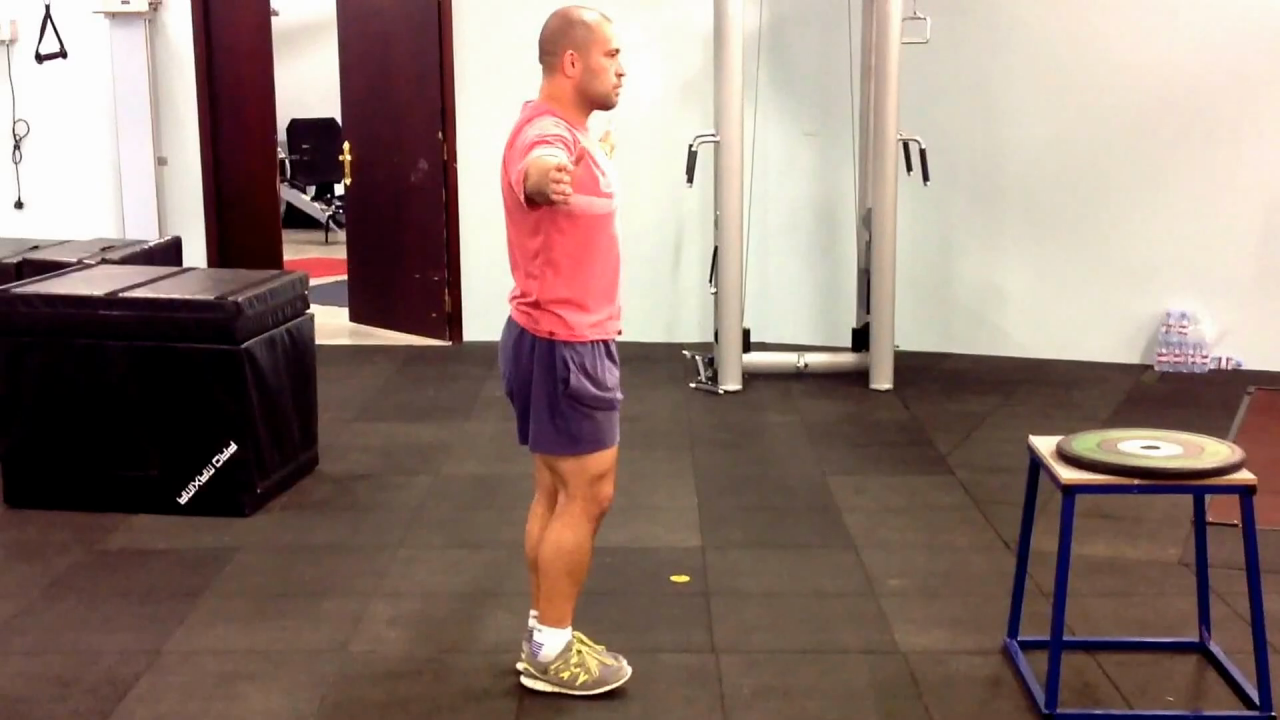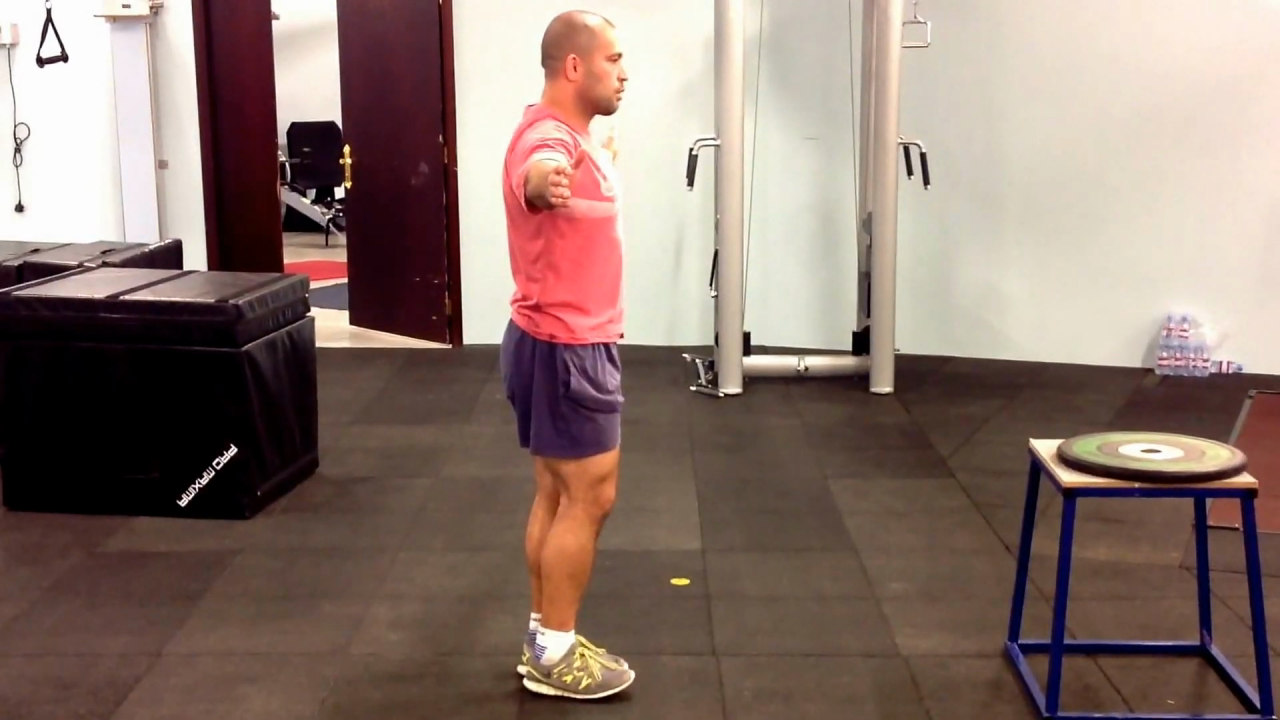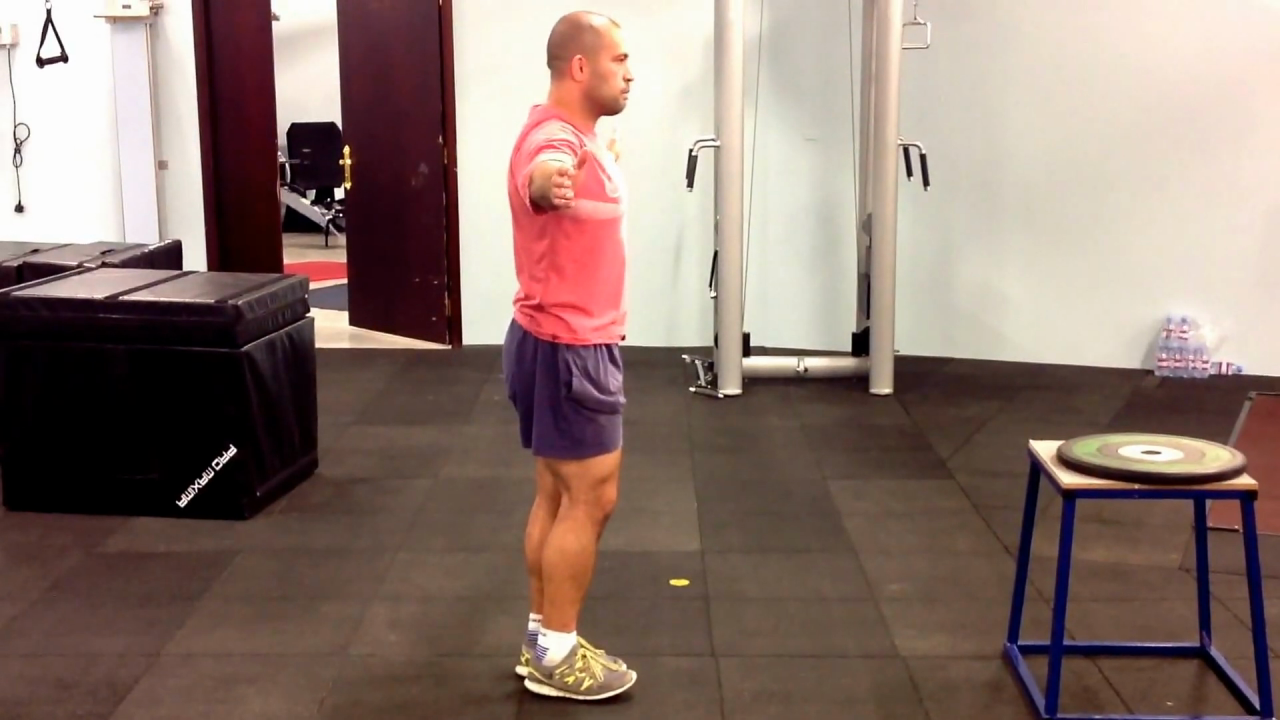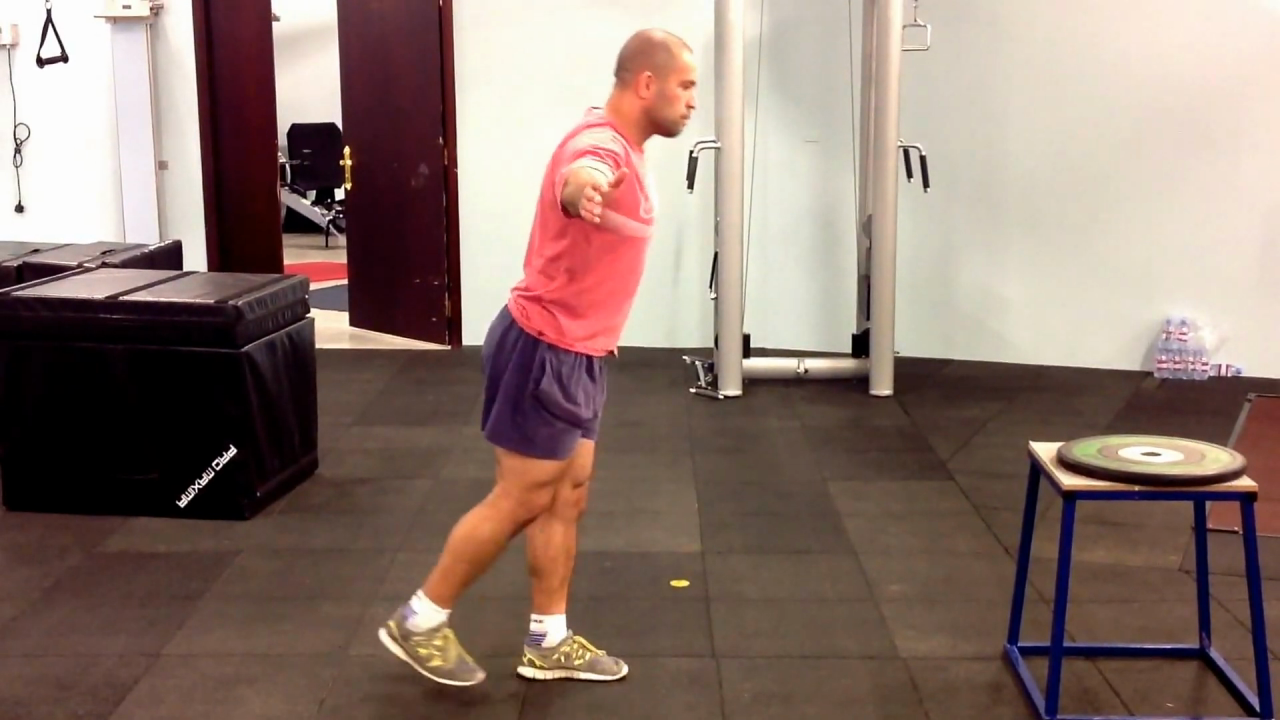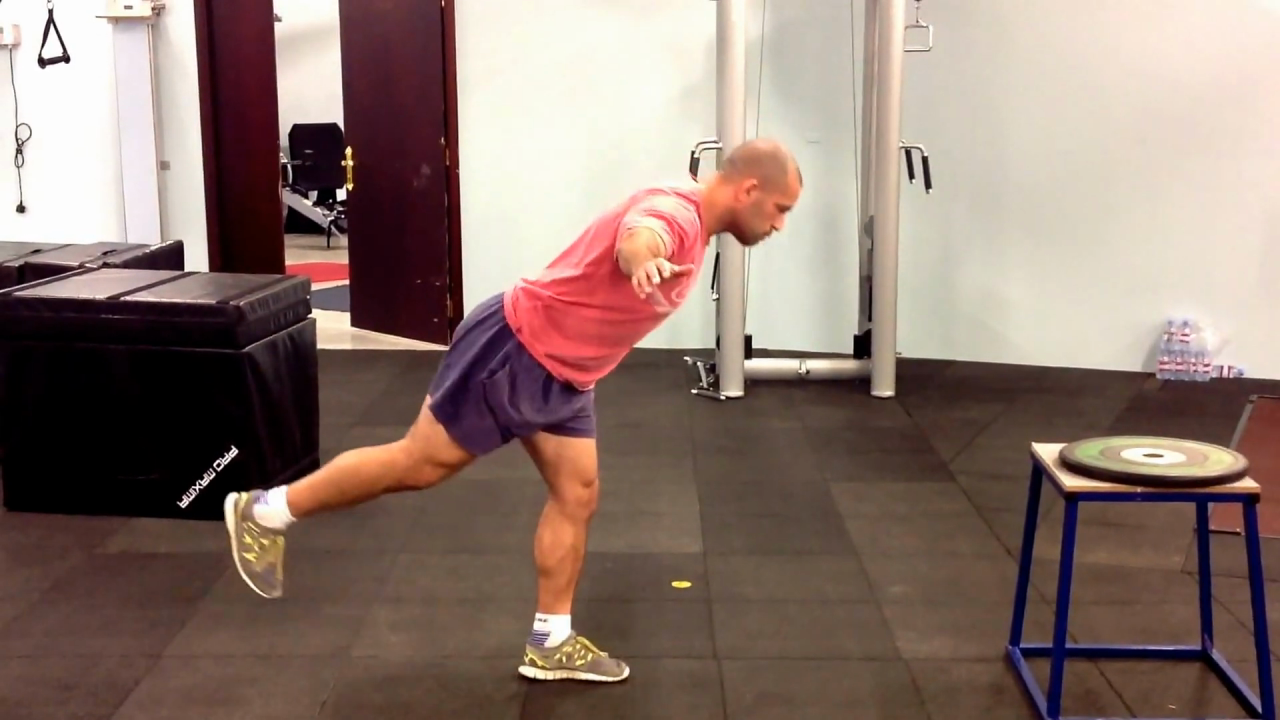
dt=1s
person 1, frame 1
left shoulder: (567, 131)
right shoulder: (546, 134)
right elbow: (534, 169)
left wrist: (592, 158)
right wrist: (545, 178)
left hip: (563, 338)
right hip: (563, 345)
left knee: (556, 492)
right knee: (586, 496)
left ankle: (545, 635)
right ankle: (550, 651)
person 1, frame 2
left shoulder: (569, 136)
right shoulder: (549, 137)
right elbow: (535, 176)
left wrist: (598, 163)
right wrist: (544, 183)
left hip: (566, 342)
right hip: (564, 348)
left knee: (557, 496)
right knee: (588, 498)
left ankle: (545, 638)
right ankle: (554, 654)
person 1, frame 3
left shoulder: (576, 137)
right shoulder: (555, 140)
right elbow: (539, 179)
right wrist: (548, 184)
left hip: (568, 343)
right hip: (566, 349)
left knee: (558, 496)
right knee: (590, 500)
left ankle: (544, 638)
right ankle: (554, 654)
person 1, frame 4
left shoulder: (620, 145)
right shoulder: (600, 147)
right elbow: (580, 180)
right wrist: (583, 191)
left hip: (574, 351)
right hip: (546, 349)
left knee: (566, 498)
right knee: (522, 501)
left ankle: (548, 642)
right ankle: (419, 621)
person 1, frame 5
left shoulder: (691, 218)
right shoulder: (673, 215)
right elbow: (638, 234)
right wrist: (643, 261)
left hip: (563, 372)
right hip: (516, 349)
left knee: (578, 496)
right knee: (419, 465)
left ankle: (550, 643)
right ankle: (266, 512)
